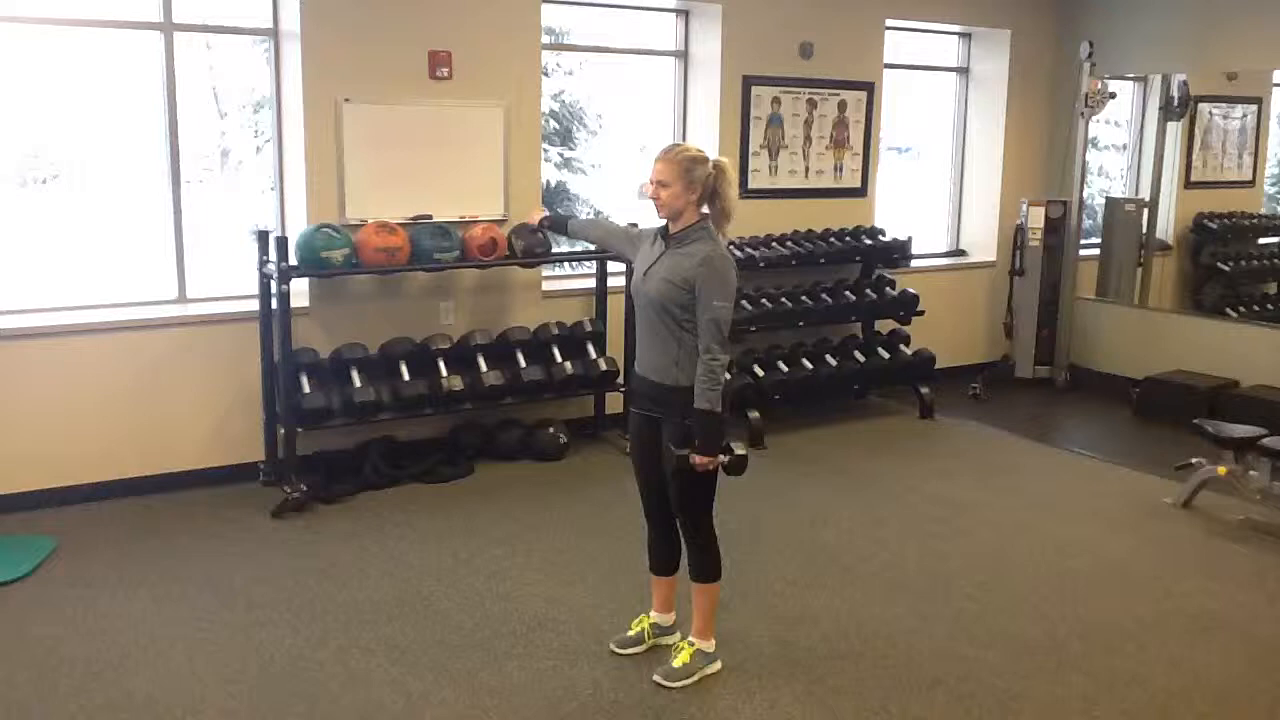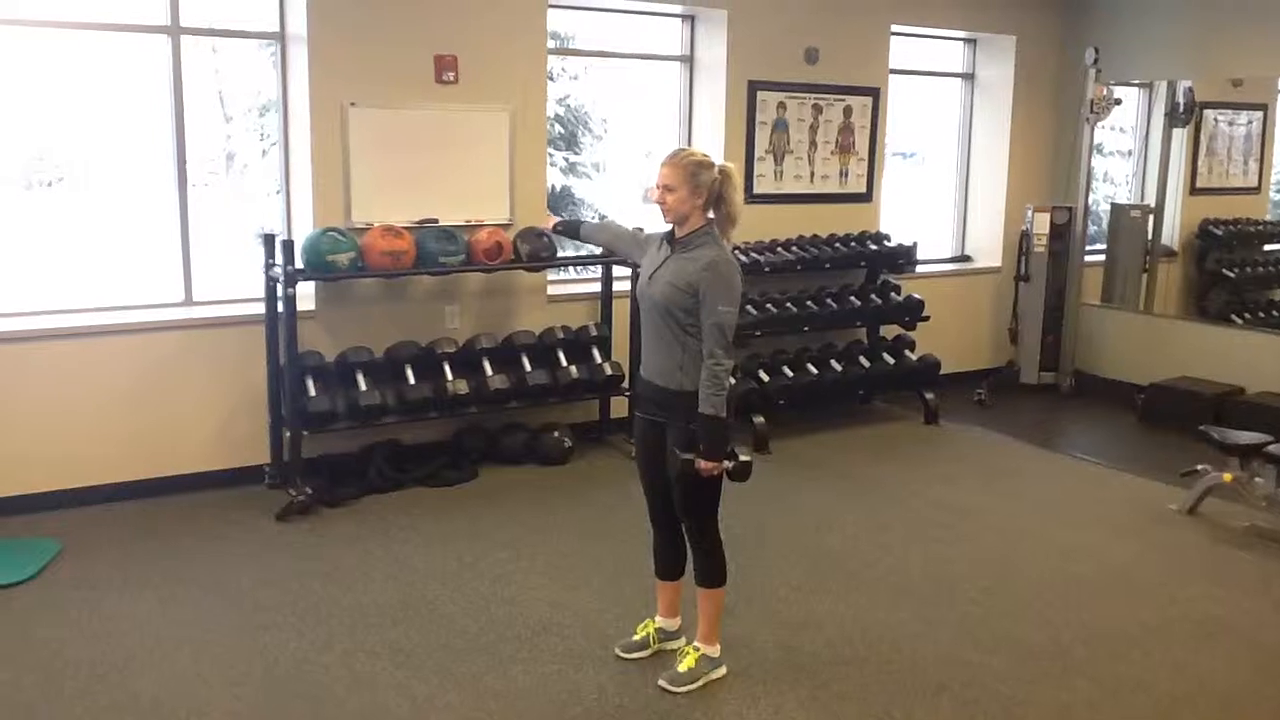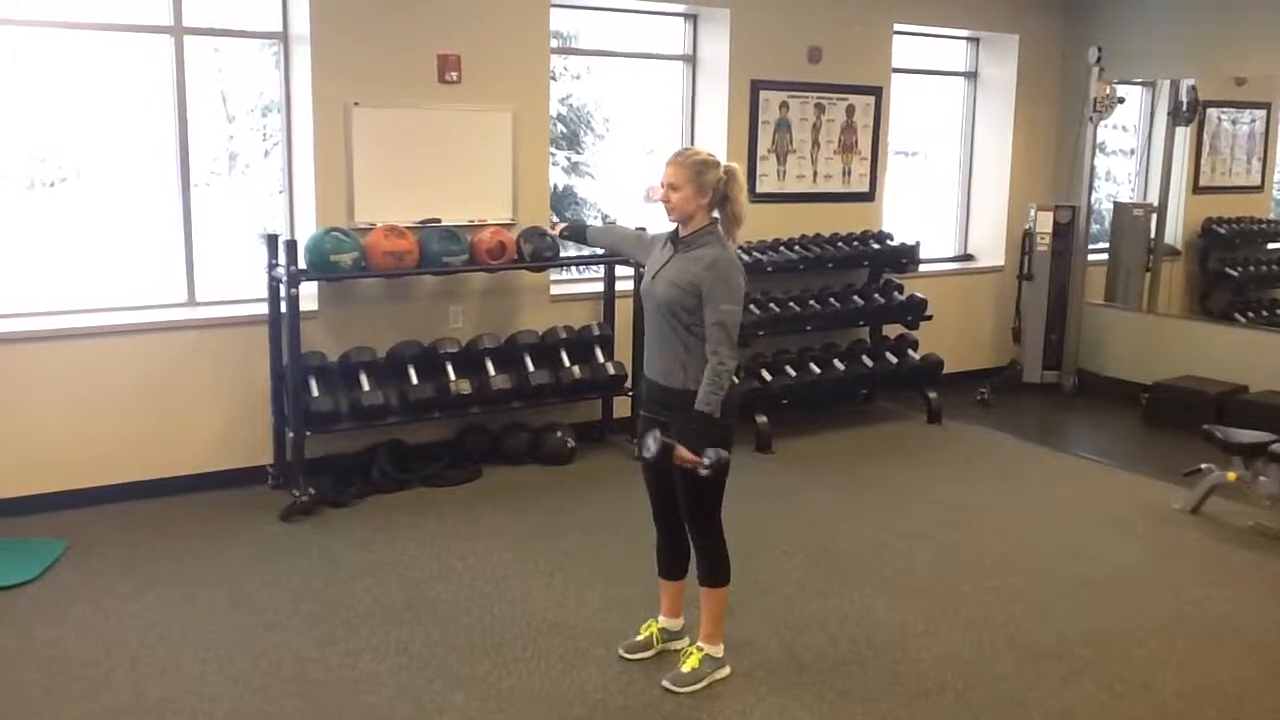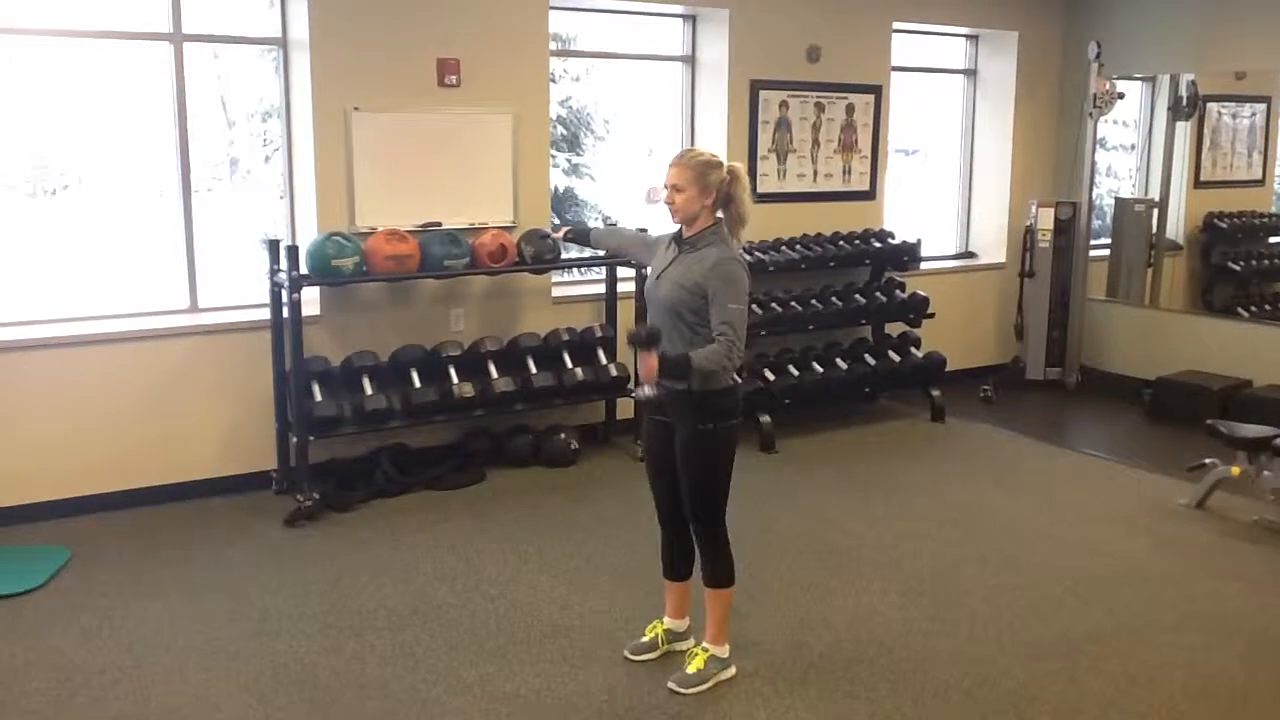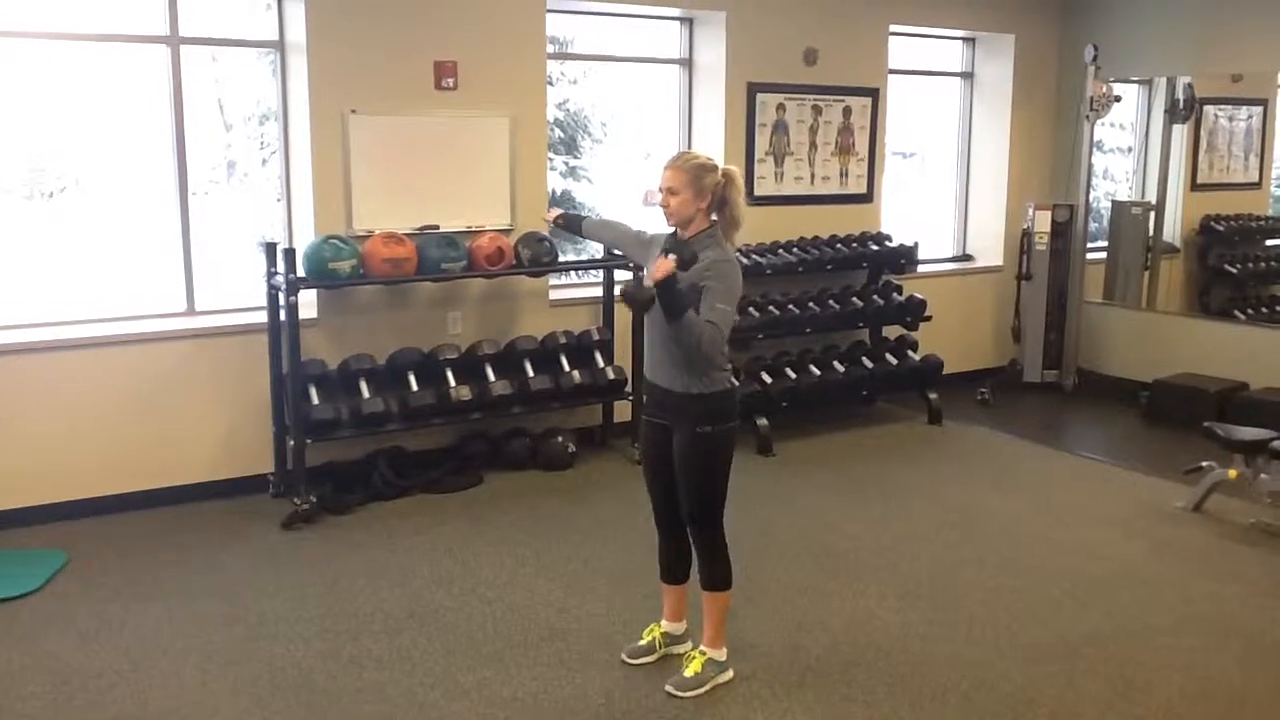
dt=0.4s
person 1, frame 1
left shoulder: (711, 258)
right shoulder: (651, 241)
left elbow: (714, 352)
right elbow: (607, 233)
left wrist: (707, 430)
right wrist: (552, 222)
left hip: (686, 406)
right hip: (646, 397)
left knee: (694, 522)
right knee: (657, 516)
left ankle: (703, 645)
right ankle: (661, 620)
person 1, frame 2
left shoulder: (715, 263)
right shoulder: (659, 246)
left elbow: (718, 356)
right elbow: (616, 236)
left wrist: (712, 435)
right wrist: (565, 225)
left hip: (691, 411)
right hip: (651, 401)
left knee: (698, 526)
right knee: (662, 520)
left ankle: (708, 650)
right ankle: (666, 624)
person 1, frame 3
left shoulder: (719, 262)
right shoulder: (664, 245)
left elbow: (722, 355)
right elbow: (623, 239)
left wrist: (700, 427)
right wrist: (573, 231)
left hip: (698, 411)
right hip: (656, 400)
left knee: (702, 526)
right knee: (666, 520)
left ankle: (711, 650)
right ankle: (669, 625)
person 1, frame 4
left shoulder: (723, 262)
right shoulder: (667, 246)
left elbow: (729, 349)
right elbow: (625, 241)
left wrist: (670, 364)
right wrist: (576, 234)
left hip: (706, 411)
right hip: (663, 404)
left knee: (707, 526)
right knee: (670, 520)
left ankle: (717, 650)
right ankle: (675, 625)
person 1, frame 5
left shoulder: (719, 263)
right shoulder: (661, 245)
left elbow: (709, 345)
right elbow: (618, 233)
left wrist: (669, 291)
right wrist: (567, 220)
left hip: (704, 412)
right hip: (659, 403)
left knee: (704, 528)
right knee: (668, 523)
left ankle: (714, 653)
right ankle: (672, 629)
